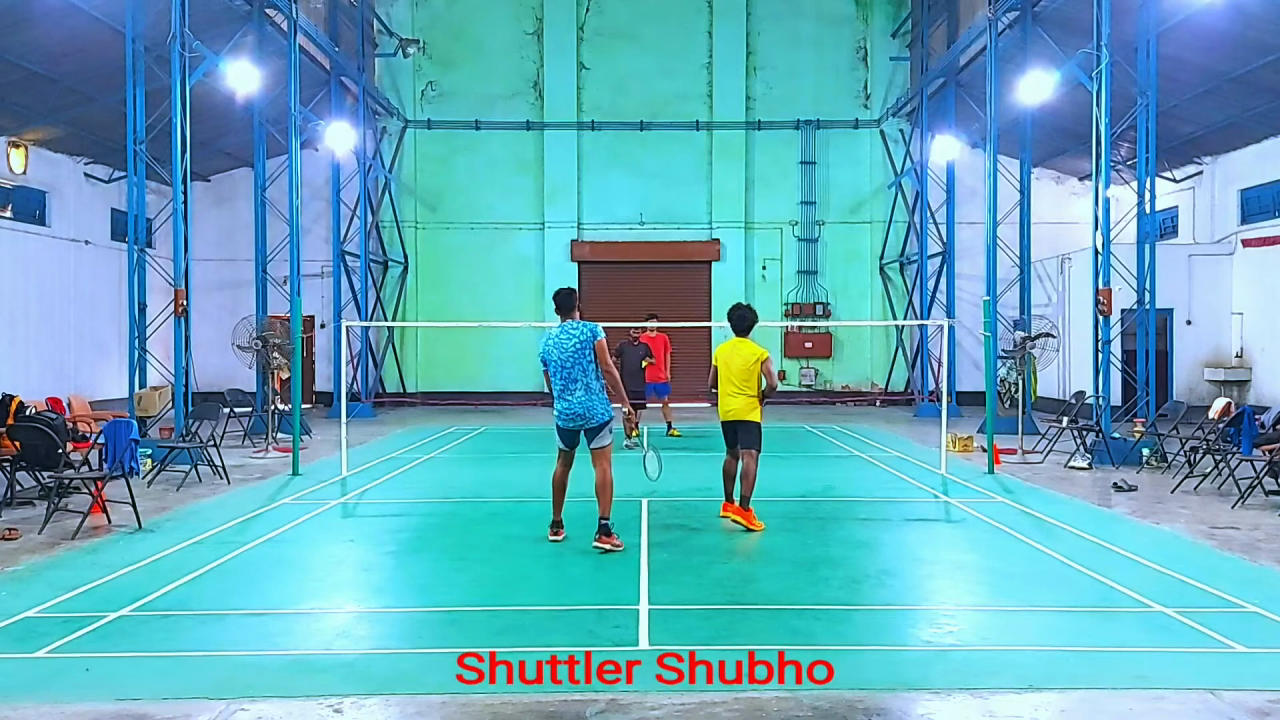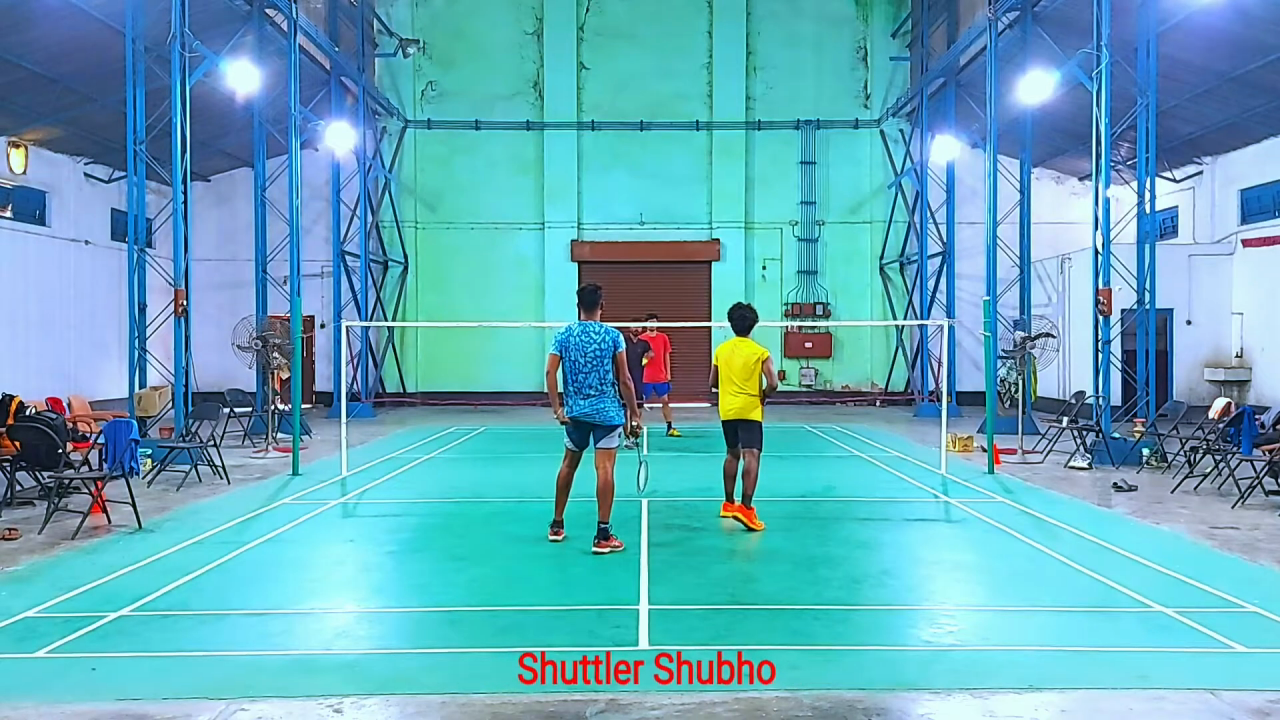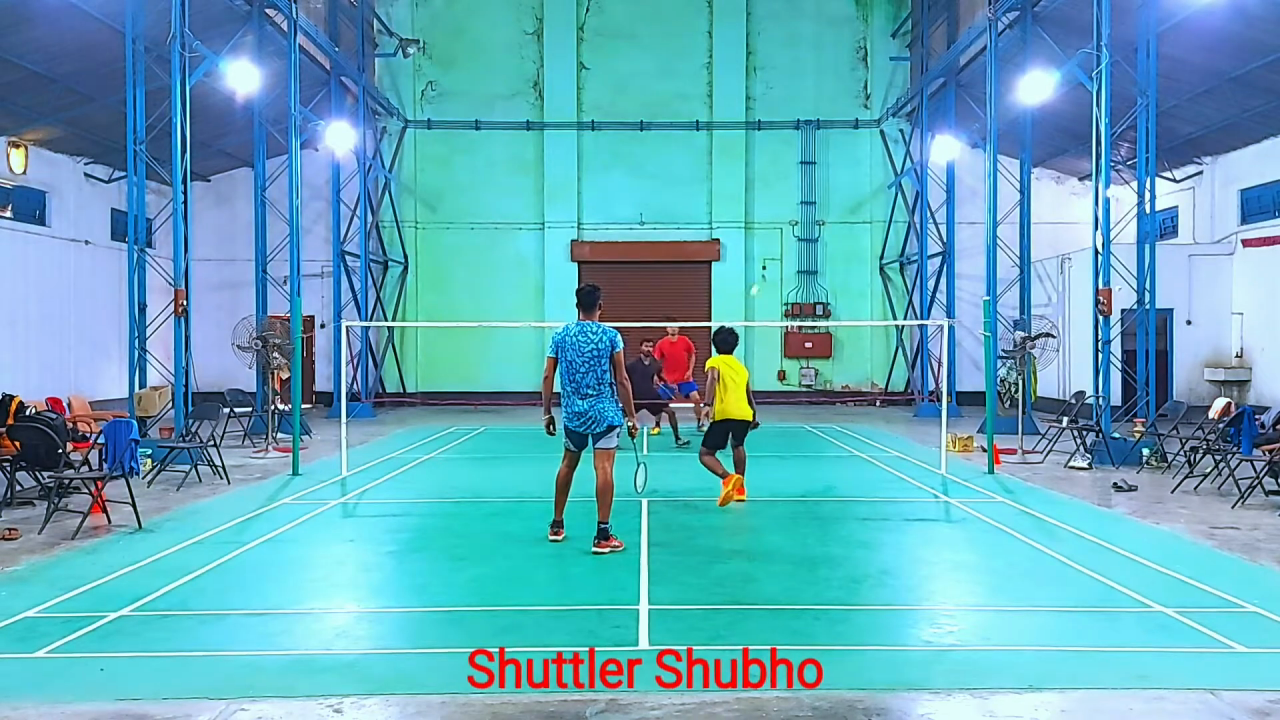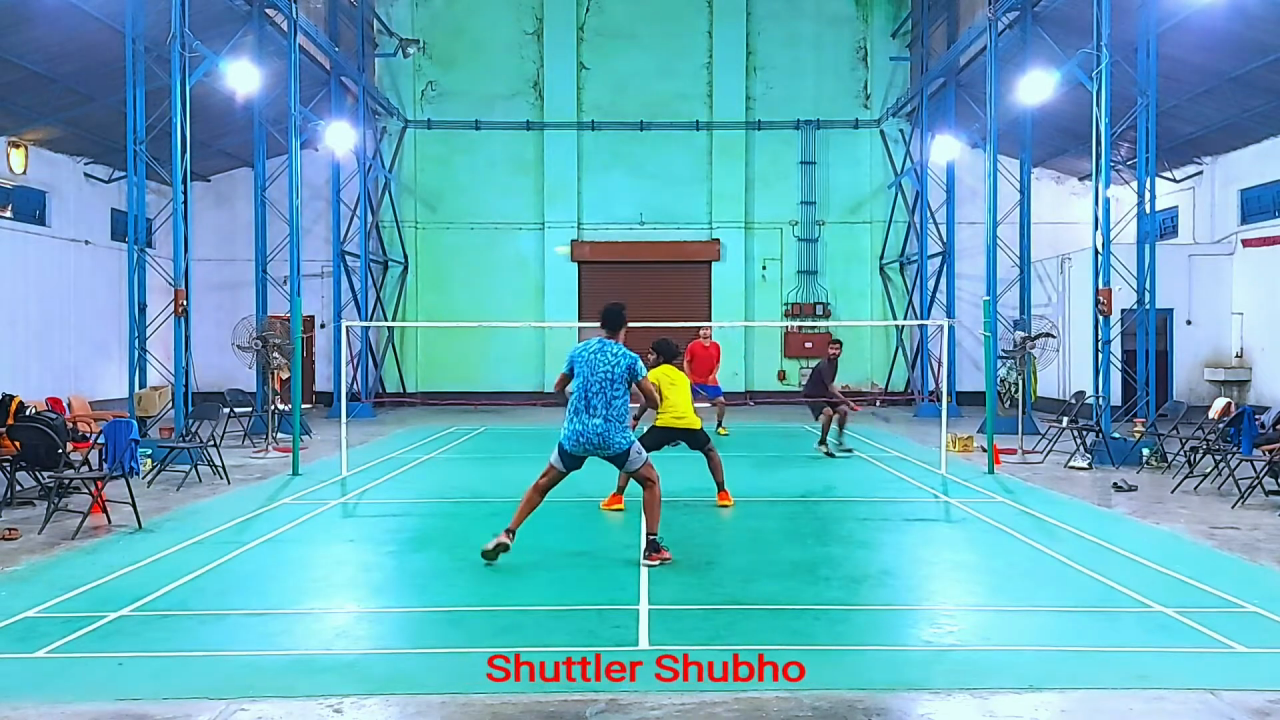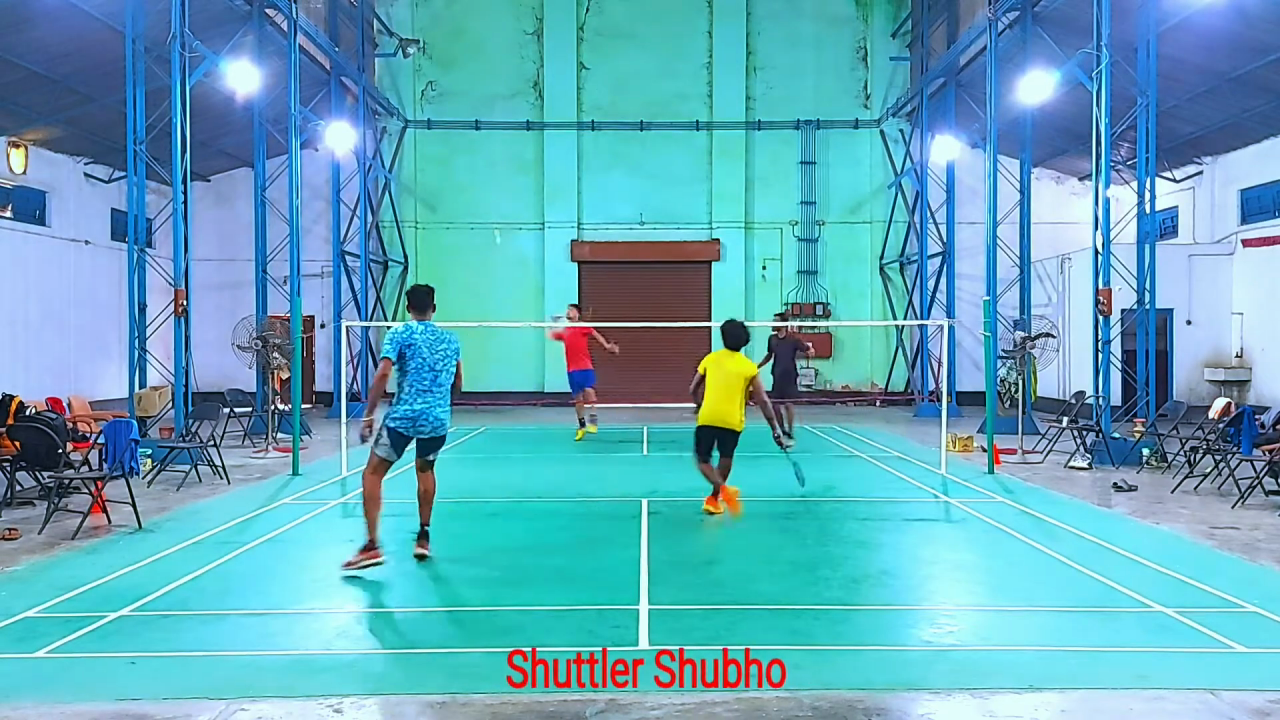
dt=1s
person 1, frame 1
left shoulder: (546, 342)
right shoulder: (592, 330)
right elbow: (608, 368)
right wrist: (625, 403)
left hip: (564, 412)
right hip: (596, 409)
left knee: (562, 465)
right knee: (603, 467)
left ankle: (556, 526)
right ankle: (604, 531)
person 1, frame 2
left shoulder: (563, 335)
right shoulder: (613, 336)
left elbow: (550, 373)
right elbow: (624, 380)
left wrist: (557, 409)
right wrist: (633, 414)
left hip: (575, 413)
right hip: (607, 412)
left knee: (568, 465)
right knee: (604, 469)
left ankle: (556, 525)
right ankle: (603, 535)
person 1, frame 3
left shoulder: (560, 336)
right shoulder: (611, 336)
left elbow: (548, 377)
right elbow: (621, 380)
left wrist: (547, 413)
right wrist: (631, 415)
left hip: (572, 414)
right hip: (605, 413)
left knee: (568, 465)
right knee: (604, 470)
left ankle: (557, 525)
right ankle: (602, 535)
person 1, frame 4
left shoulder: (581, 350)
right shoulder: (630, 359)
left elbow: (560, 386)
right elbow: (653, 401)
left hip: (576, 436)
right hip: (615, 437)
left knee: (541, 485)
right knee: (651, 481)
left ankle: (507, 536)
right ankle: (652, 547)
person 1, frame 5
left shoulder: (401, 332)
right shoulder: (450, 338)
left elbow: (382, 375)
right elbow: (457, 381)
left wrist: (368, 415)
left hip: (405, 417)
right hip: (438, 418)
left knee: (371, 475)
right knee: (425, 471)
left ankle: (372, 545)
right ankle: (424, 537)
person 2, frame 1
left shoulder: (720, 350)
right shoulder: (759, 353)
left elbow: (712, 384)
right elbow: (772, 384)
right wrist: (762, 397)
left hip: (727, 411)
right hip: (749, 411)
left knee: (732, 455)
right knee: (750, 457)
left ankle: (729, 504)
right ankle: (744, 510)
person 2, frame 2
left shoulder: (721, 350)
right shoulder: (760, 352)
left elbow: (713, 383)
right elbow: (773, 384)
right wrist: (762, 396)
left hip: (727, 411)
right hip: (749, 411)
left knee: (732, 454)
right knee: (751, 456)
left ankle: (729, 504)
right ankle: (746, 508)
person 2, frame 3
left shoulder: (714, 362)
right shoulder: (741, 367)
left elbow: (712, 379)
left wrist: (708, 404)
right wrist: (754, 419)
left hip: (725, 415)
right hip: (745, 415)
left knee: (706, 455)
right knee: (738, 446)
left ankle: (729, 478)
right ankle: (739, 488)
person 2, frame 4
left shoulder: (654, 374)
right shoulder: (682, 376)
left elbow: (648, 399)
left wrist: (636, 418)
left hip: (666, 424)
right hip: (691, 424)
right knee: (711, 452)
left ankle: (617, 497)
right ankle: (722, 494)
person 2, frame 5
left shoulder: (710, 359)
right shoulder: (749, 367)
left elbow: (694, 389)
right elbow: (763, 400)
left wrist: (700, 406)
right wrist: (775, 429)
left hip: (707, 419)
right hip: (732, 421)
left knee: (703, 461)
right knee: (726, 458)
left ankle: (725, 492)
right ankle: (714, 498)
